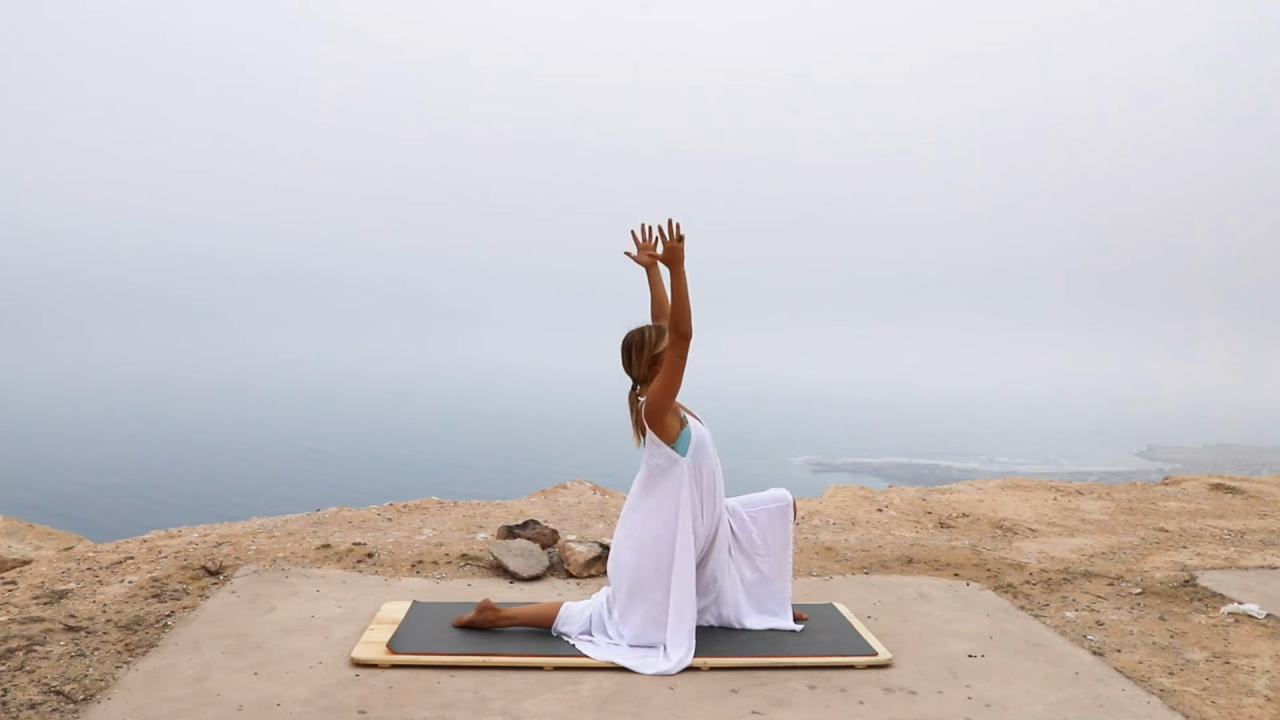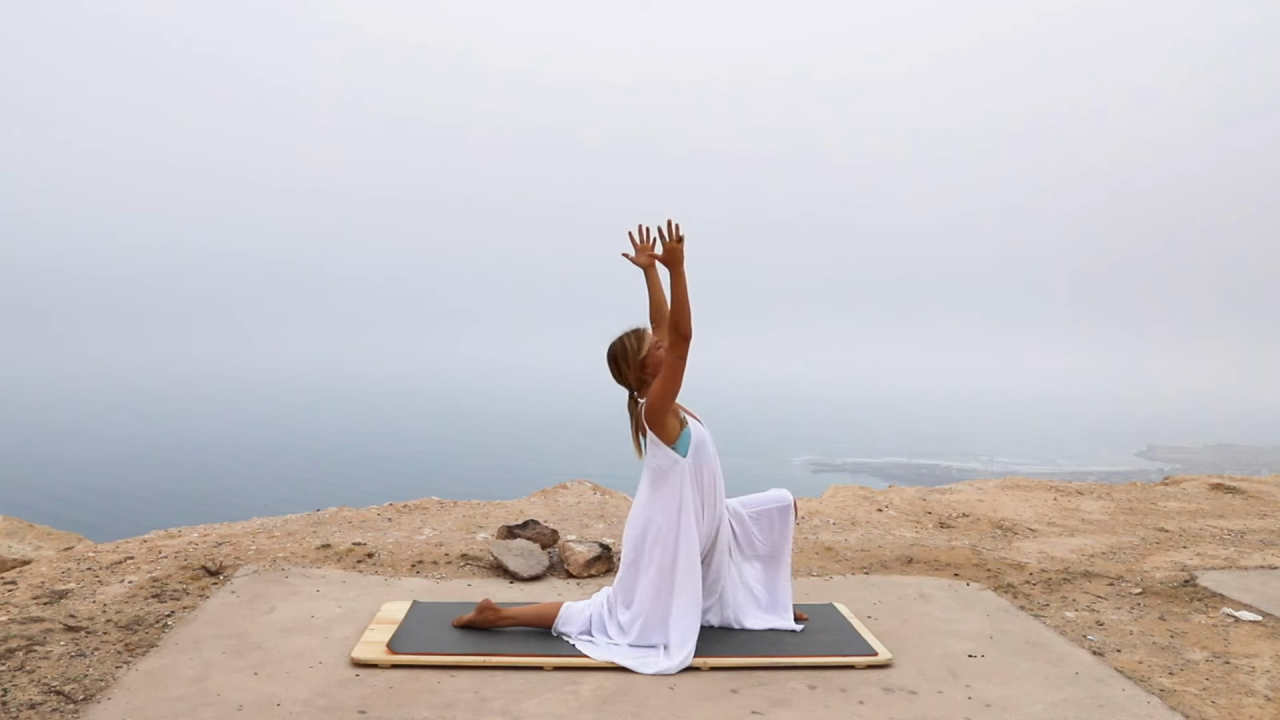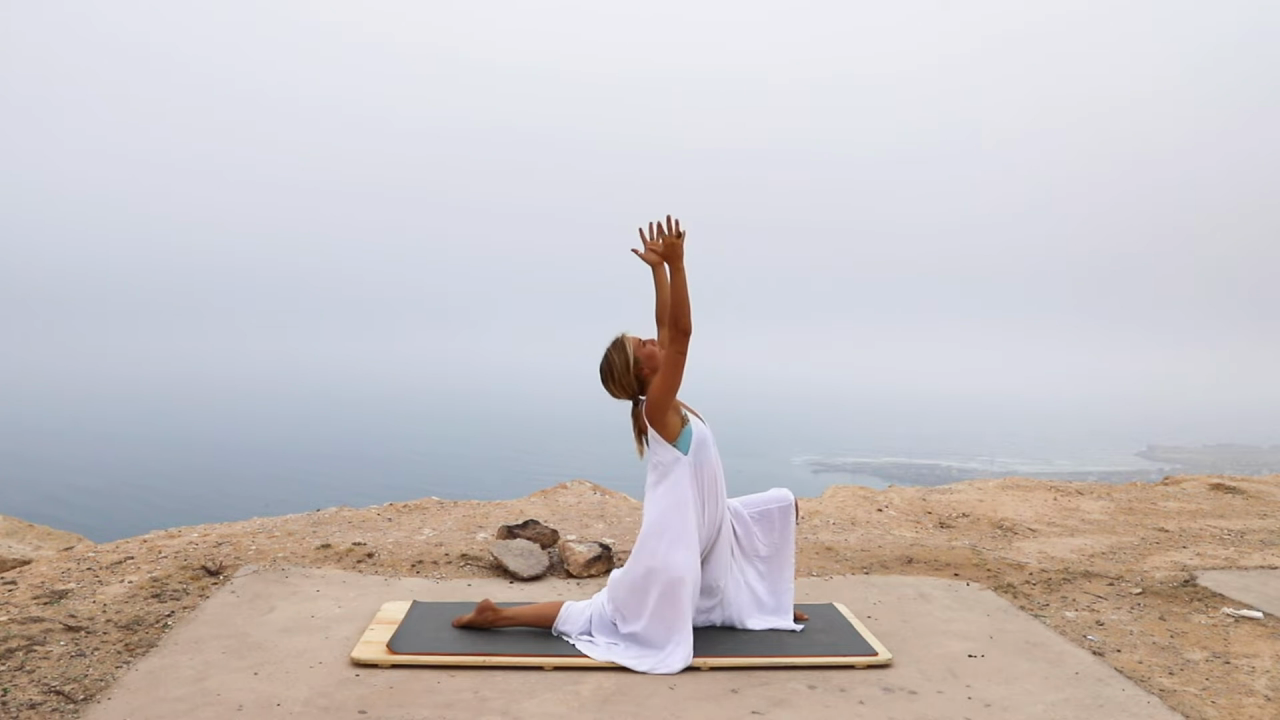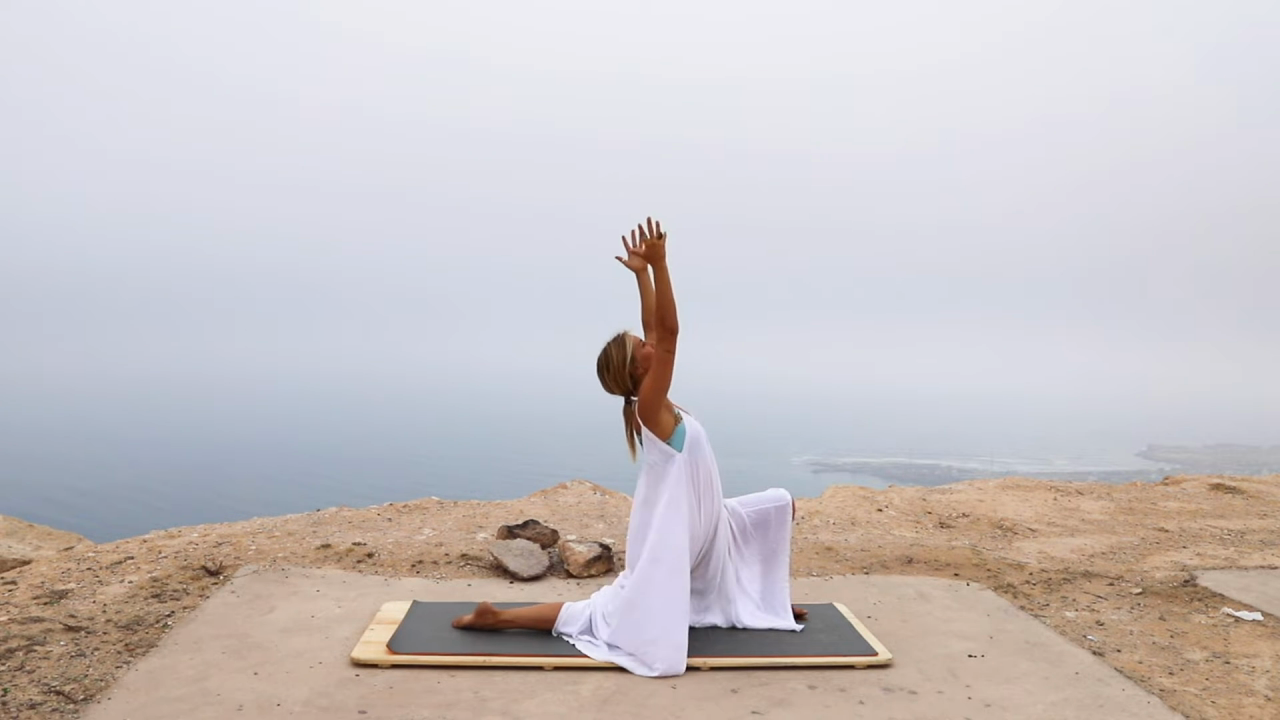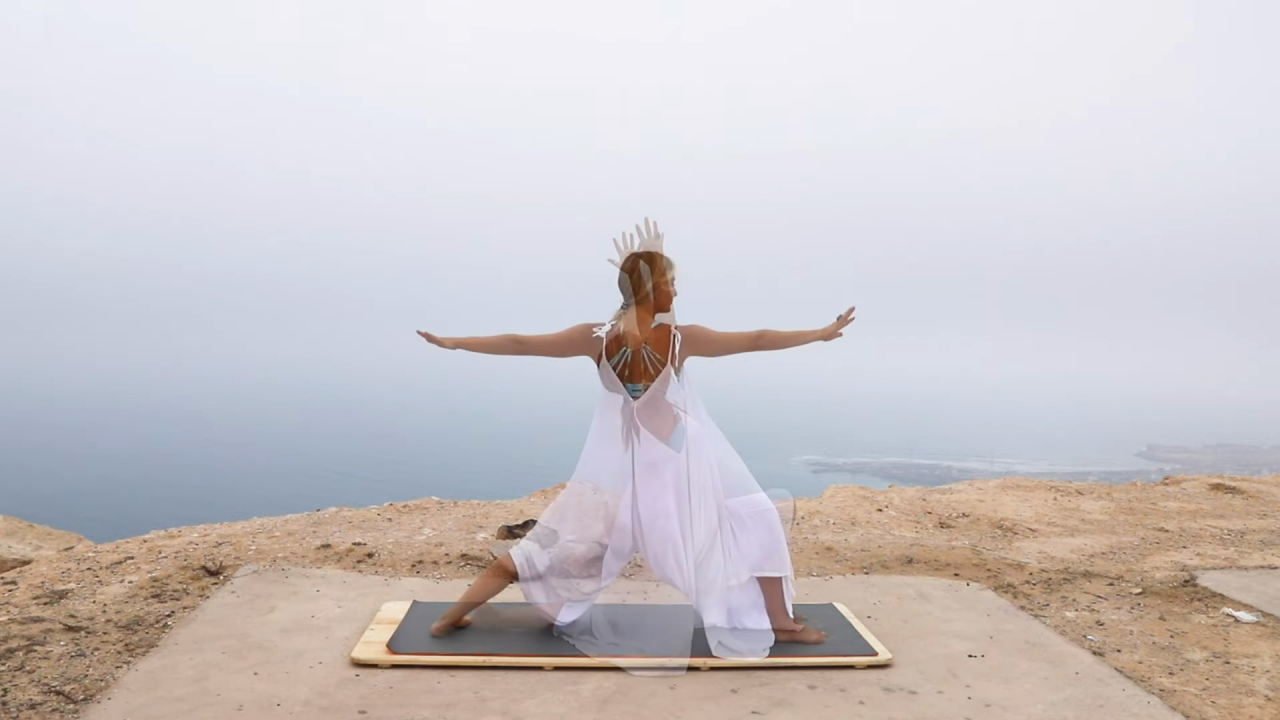
dt=1s
person 1, frame 1
left shoulder: (661, 399)
right shoulder: (658, 407)
left elbow: (665, 327)
right elbow: (683, 336)
left wrist: (653, 271)
right wrist: (676, 269)
left hip: (696, 526)
right hip: (668, 535)
left knee: (779, 505)
right knee: (616, 618)
left ankle: (764, 599)
right ankle: (498, 615)
person 1, frame 2
left shoulder: (661, 401)
right shoulder: (657, 408)
left elbow: (664, 328)
right elbow: (682, 337)
left wrist: (651, 270)
right wrist: (676, 269)
left hip: (700, 526)
right hip: (672, 536)
left knee: (779, 505)
right knee: (612, 617)
left ankle: (763, 600)
right ankle: (498, 615)
person 1, frame 3
left shoulder: (662, 400)
right shoulder: (658, 405)
left elbow: (668, 328)
right elbow: (681, 333)
left wrist: (659, 268)
right wrist: (675, 264)
left hip: (705, 528)
right hip: (676, 540)
left knee: (781, 503)
right knee: (602, 615)
left ankle: (766, 600)
right ankle: (497, 615)
person 1, frame 4
left shoulder: (652, 403)
right shoulder: (650, 407)
left elbow: (656, 330)
right elbow: (668, 332)
left wrist: (643, 273)
right wrist: (658, 265)
left hip: (702, 528)
right hip: (672, 540)
left knee: (779, 504)
right knee: (604, 616)
left ankle: (767, 600)
right ankle: (497, 617)
person 1, frame 5
left shoulder: (597, 338)
right shoulder: (679, 339)
left elbow: (519, 343)
right elbow: (756, 340)
left wrist: (453, 342)
left hip: (617, 483)
right hip: (672, 488)
left knee: (549, 544)
right knee: (756, 519)
left ankle: (453, 616)
right ankle: (781, 622)
